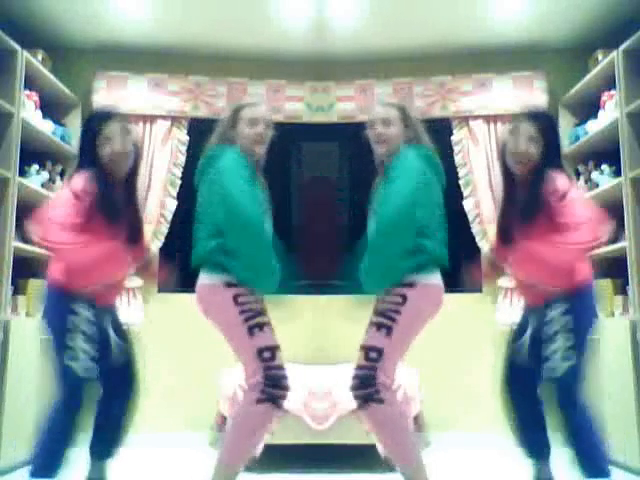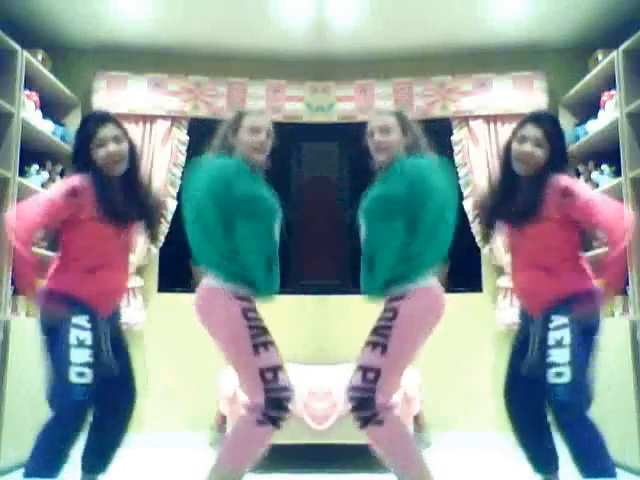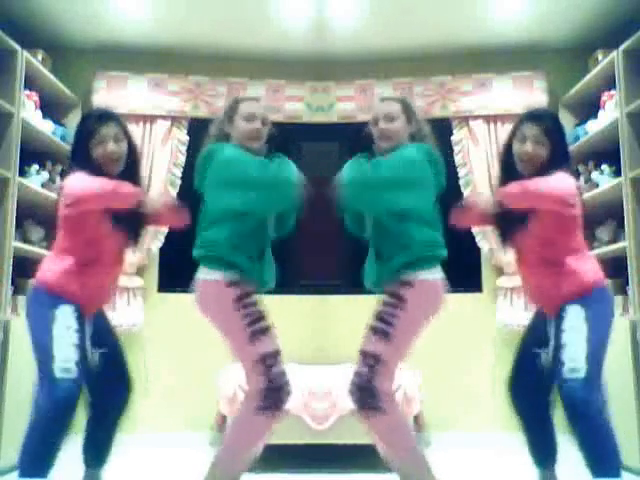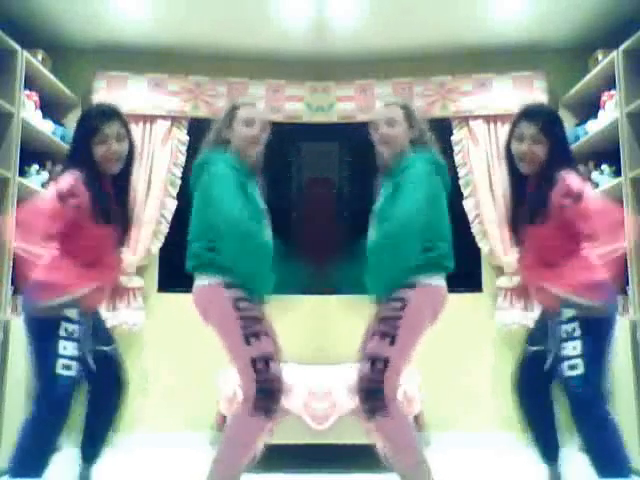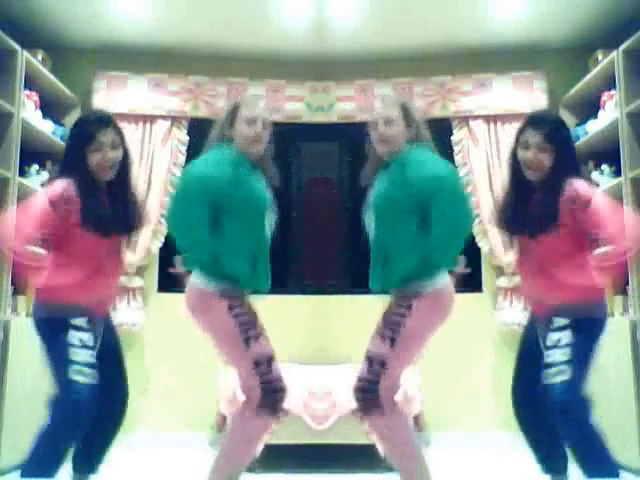
dt=0.4s
person 1, frame 1
left shoulder: (410, 163)
right shoulder: (391, 173)
left elbow: (399, 218)
left wrist: (371, 275)
left hip: (413, 286)
right hip: (397, 288)
left knee: (370, 381)
right knee: (369, 384)
person 1, frame 2
left shoulder: (414, 172)
right shoulder: (387, 184)
left elbow: (442, 193)
left wrist: (423, 263)
left hip: (415, 296)
right hip: (403, 299)
left knee: (367, 399)
right knee: (361, 397)
person 1, frame 3
left shoulder: (414, 160)
right shoulder: (395, 167)
left elbow: (357, 184)
right elbow: (365, 222)
left wrist: (351, 172)
right wrist: (351, 190)
left hip: (416, 284)
right hip: (401, 285)
left knee: (370, 388)
right knee: (367, 388)
person 1, frame 4
left shoulder: (417, 171)
right shoulder: (392, 177)
left elbow: (404, 228)
left wrist: (364, 276)
left hip: (413, 288)
right hip: (396, 292)
left knee: (375, 391)
right knee: (372, 392)
person 1, frame 5
left shoulder: (416, 163)
right shoulder: (384, 175)
left elbow: (448, 187)
left wrist: (438, 257)
left hip: (422, 293)
right hip: (407, 293)
left knee: (370, 391)
right knee: (373, 392)
person 2, frame 1
left shoulder: (249, 174)
right shoulder: (229, 164)
right elbow: (241, 220)
right wrist: (268, 275)
left hip: (242, 289)
right hip: (225, 286)
left knee: (270, 384)
right knee: (269, 382)
person 2, frame 2
left shoulder: (253, 184)
right shoulder: (223, 172)
right elbow: (199, 194)
right wrist: (216, 264)
left hip: (236, 299)
right hip: (224, 296)
left knee: (278, 397)
right knee: (273, 400)
person 2, frame 3
left shoulder: (248, 167)
right shoulder: (225, 160)
left elbow: (279, 220)
right elbow: (282, 185)
left wrist: (288, 189)
right wrist: (287, 172)
left hip: (238, 286)
right hip: (223, 284)
left knee: (272, 388)
right knee: (269, 388)
person 2, frame 4
left shoulder: (248, 178)
right shoulder: (222, 171)
right elbow: (234, 228)
right wrist: (274, 278)
left hip: (244, 292)
right hip: (227, 289)
left knee: (266, 391)
right knee: (264, 391)
person 2, frame 5
left shoulder: (255, 175)
right shoulder: (223, 163)
right elbow: (193, 184)
right wrist: (201, 256)
left hip: (232, 294)
right hip: (217, 293)
left knee: (266, 392)
right knee: (269, 392)
person 3, frame 1
left shoulder: (555, 185)
right shoulder: (516, 191)
left elbow: (588, 230)
left wrist: (536, 260)
right wrist: (494, 260)
left hip: (567, 299)
right hip: (537, 304)
left knee: (566, 392)
right knee: (518, 384)
person 3, frame 2
left shoulder: (562, 188)
right shoulder: (511, 193)
left elbow: (621, 222)
left wrist: (607, 286)
left hip: (570, 308)
right hip: (535, 311)
left knee: (565, 401)
right knee: (518, 396)
person 3, frame 3
left shoulder: (560, 181)
right shoulder: (514, 189)
left elbow: (550, 193)
right elbow: (465, 216)
left wrist: (503, 196)
right wrist: (475, 207)
left hip: (583, 301)
right hip: (548, 307)
left knee: (579, 395)
right knee: (524, 389)
person 3, frame 4
left shoulder: (566, 186)
right shoulder: (524, 189)
left elbow: (608, 235)
left wrist: (572, 286)
right wrist: (531, 284)
left hip: (585, 304)
right hip: (554, 306)
left knee: (583, 394)
right knee: (529, 385)
person 3, frame 5
left shoulder: (575, 193)
right shoulder: (521, 198)
left wrist: (589, 289)
left hip: (577, 310)
right hip: (544, 311)
left knee: (563, 401)
right knee: (526, 398)
person 4, frame 1
left shoulder: (123, 191)
right shoulder: (84, 185)
right elbow: (49, 229)
left wrist: (146, 261)
right wrist: (105, 260)
left hip: (102, 304)
right hip: (72, 299)
left knee: (121, 383)
right knee: (73, 390)
person 4, frame 2
left shoulder: (128, 193)
right shoulder: (77, 188)
right elbow: (18, 222)
right wrist: (32, 287)
left hip: (104, 311)
right hip: (69, 309)
left knee: (121, 397)
right knee: (73, 402)
person 4, frame 3
left shoulder: (124, 189)
right shoulder: (79, 181)
left elbow: (173, 216)
right elbow: (90, 193)
left wrist: (165, 207)
right wrist: (136, 197)
left hip: (91, 307)
right hip: (56, 301)
left knee: (115, 389)
right knee: (60, 394)
person 4, frame 4
left shoulder: (116, 189)
right shoulder: (73, 186)
right elbow: (31, 237)
left wrist: (108, 284)
right wrist: (66, 287)
left hip: (85, 306)
right hip: (54, 304)
left knee: (110, 386)
right knee: (56, 394)
person 4, frame 5
left shoulder: (118, 198)
right shoulder: (64, 193)
right wrist: (53, 285)
left hip: (95, 312)
right hip: (62, 310)
left knee: (113, 398)
right knee: (77, 401)
